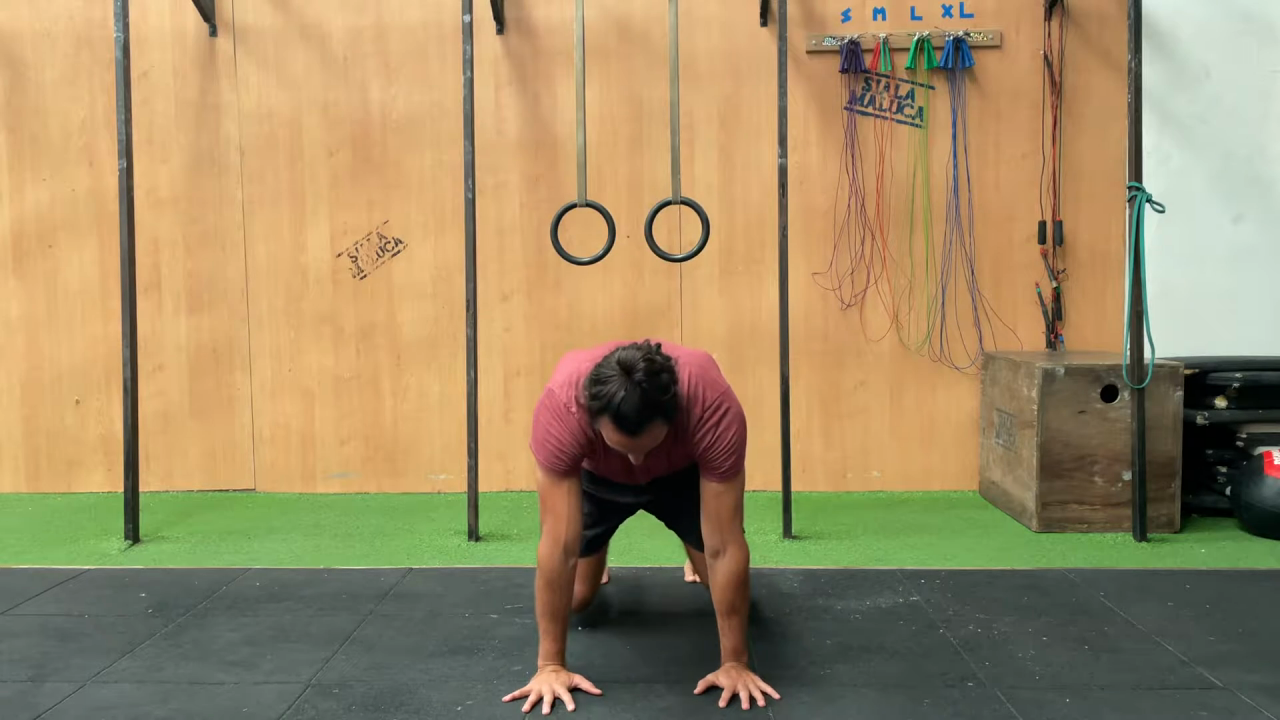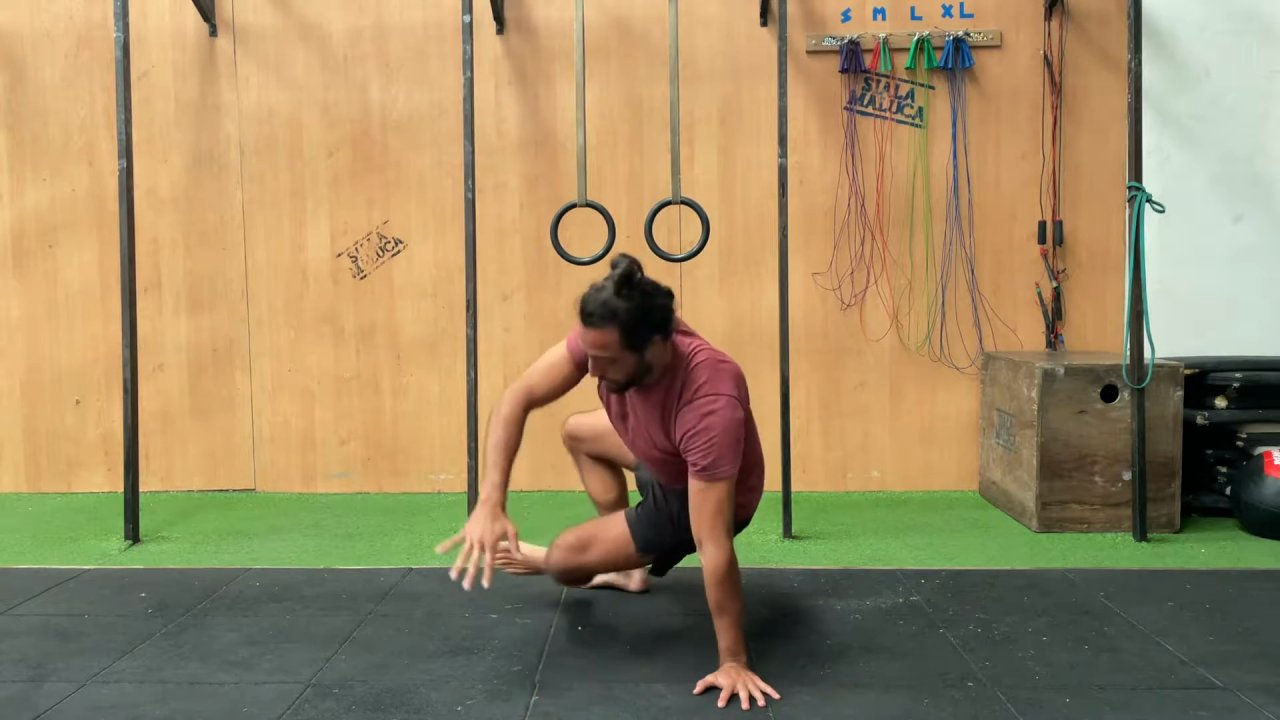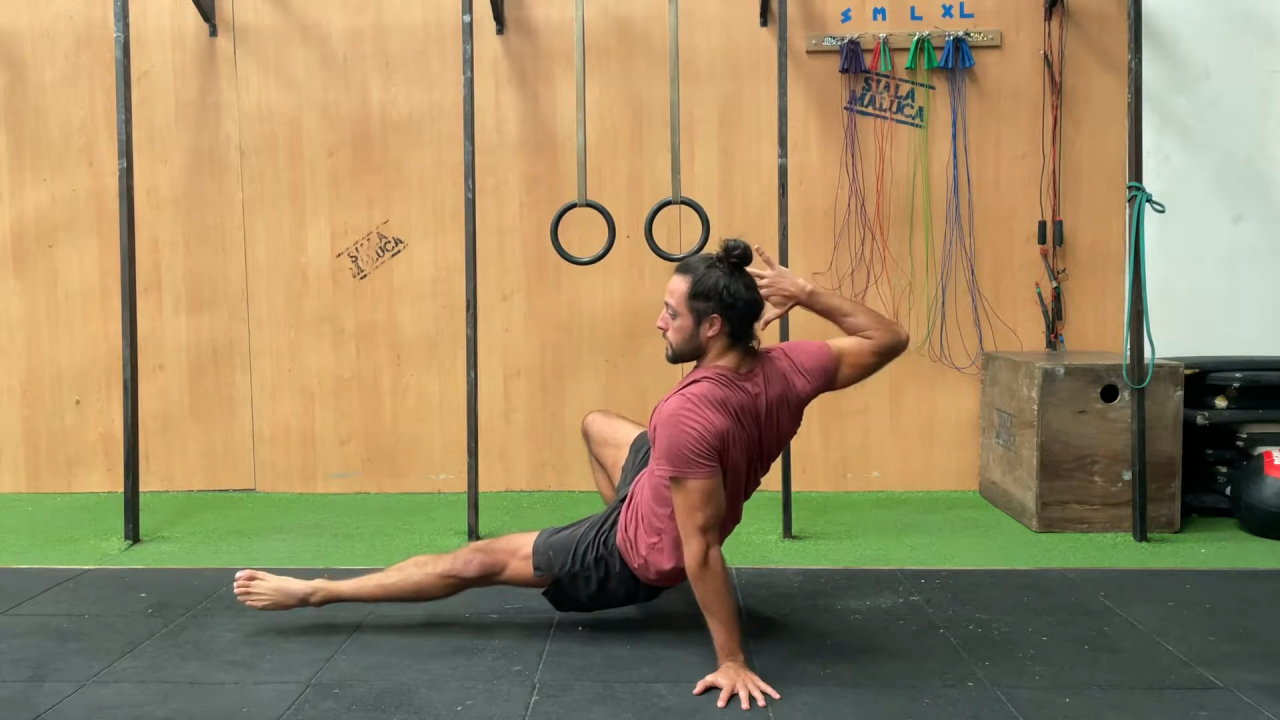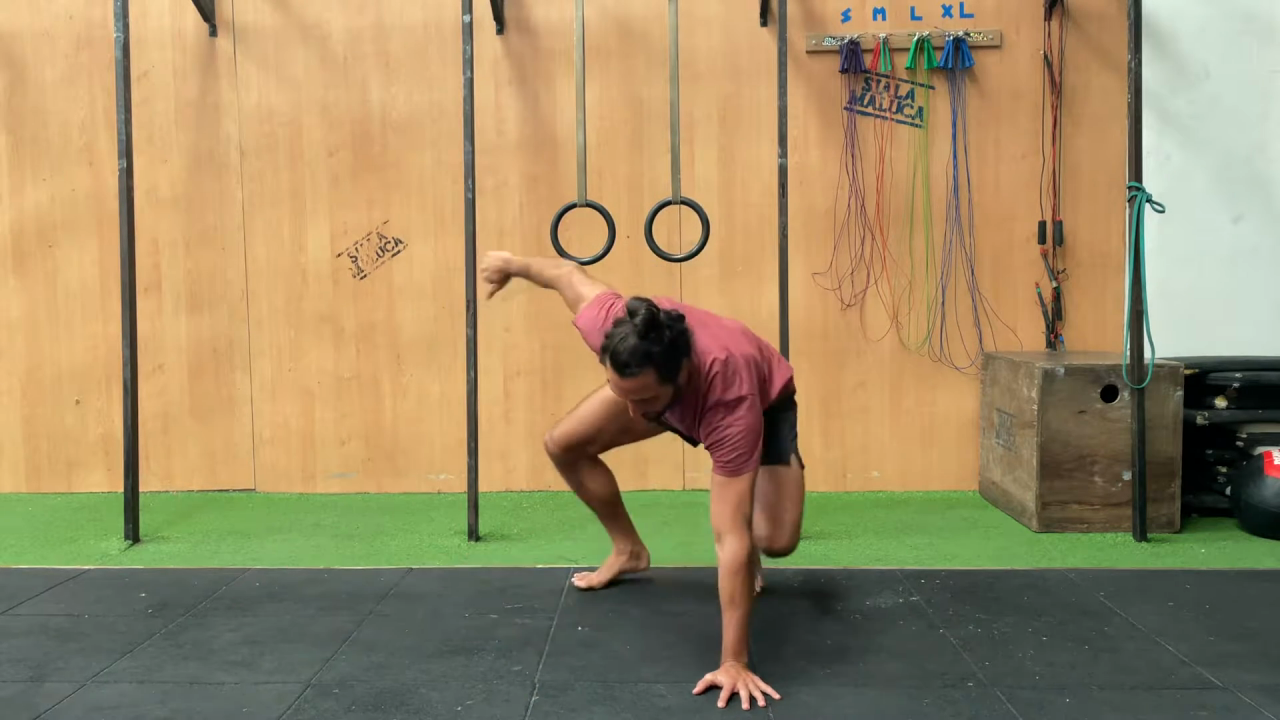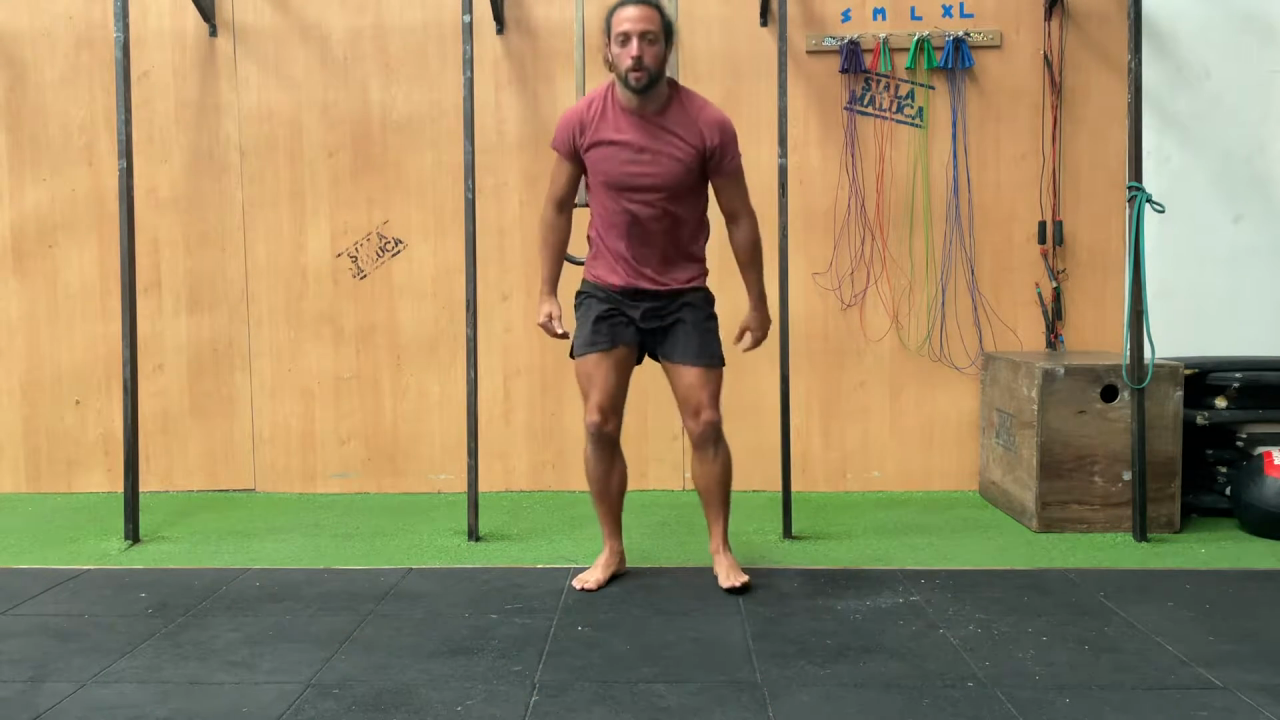
dt=1s
person 1, frame 1
left shoulder: (714, 405)
right shoulder: (562, 403)
left elbow: (727, 547)
right elbow: (557, 545)
left wrist: (734, 664)
right wrist: (550, 665)
right hip: (595, 472)
right knee: (574, 597)
left ankle: (697, 553)
right ankle: (595, 553)
person 1, frame 2
left shoulder: (710, 405)
right shoulder: (606, 337)
left elbow: (714, 548)
right elbow: (517, 398)
left wrist: (733, 663)
right wrist: (489, 503)
left hip: (701, 491)
right hip: (663, 457)
left knee: (562, 559)
right knee: (577, 432)
right ankle: (629, 565)
person 1, frame 3
left shoulder: (688, 415)
right shoulder: (791, 369)
left elbow: (700, 552)
right elbow: (889, 339)
left wrist: (732, 663)
right wrist: (807, 294)
left hip: (639, 555)
right hip: (662, 496)
left knee: (478, 560)
right knee: (595, 425)
left ankle: (314, 593)
person 1, frame 4
left shoulder: (730, 406)
right shoulder: (609, 325)
left elbow: (730, 540)
right elbow: (569, 274)
left wrist: (734, 662)
right wrist: (509, 261)
left hip: (763, 399)
right hip: (689, 387)
left knee: (776, 540)
right knee: (561, 445)
right ankle: (628, 551)
person 1, frame 5
left shoulder: (708, 124)
right shoulder: (580, 121)
left elbow: (739, 219)
right elbow: (558, 207)
left wrist: (758, 302)
right wrist: (547, 291)
left hip: (683, 296)
right hip: (607, 292)
left knee: (704, 423)
right knee: (600, 425)
left ankle: (720, 550)
right ankle: (611, 550)
